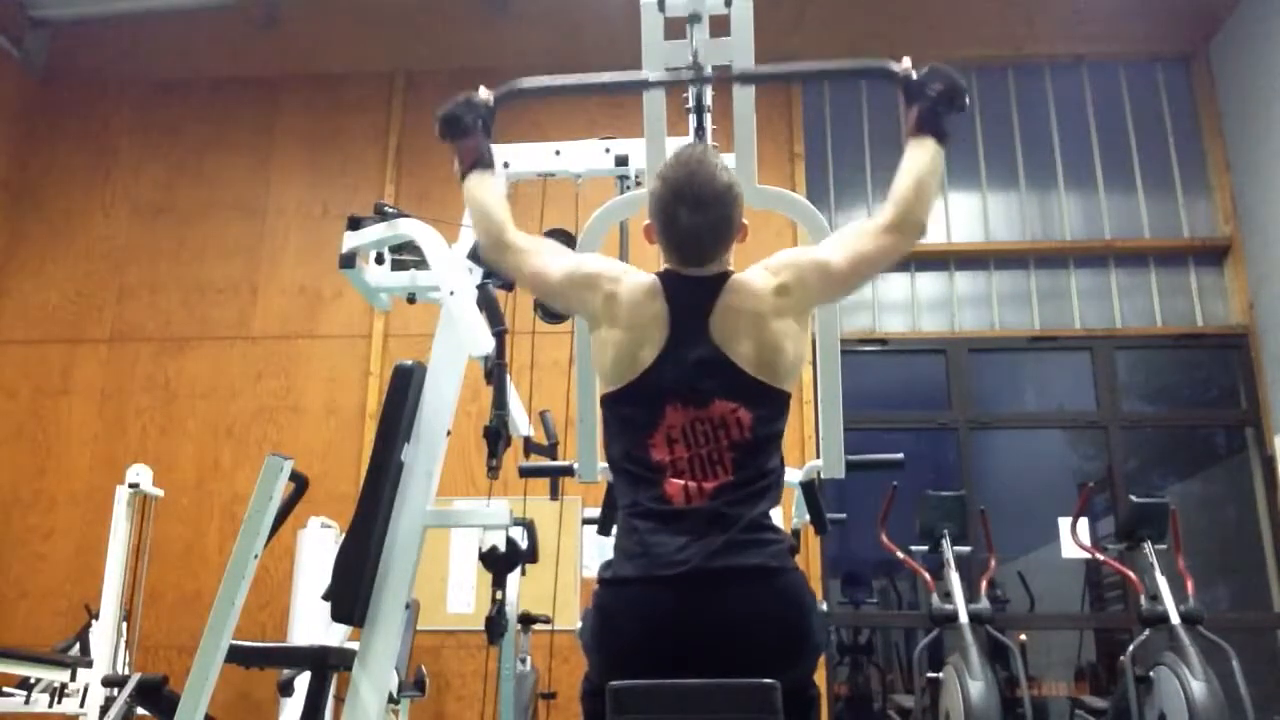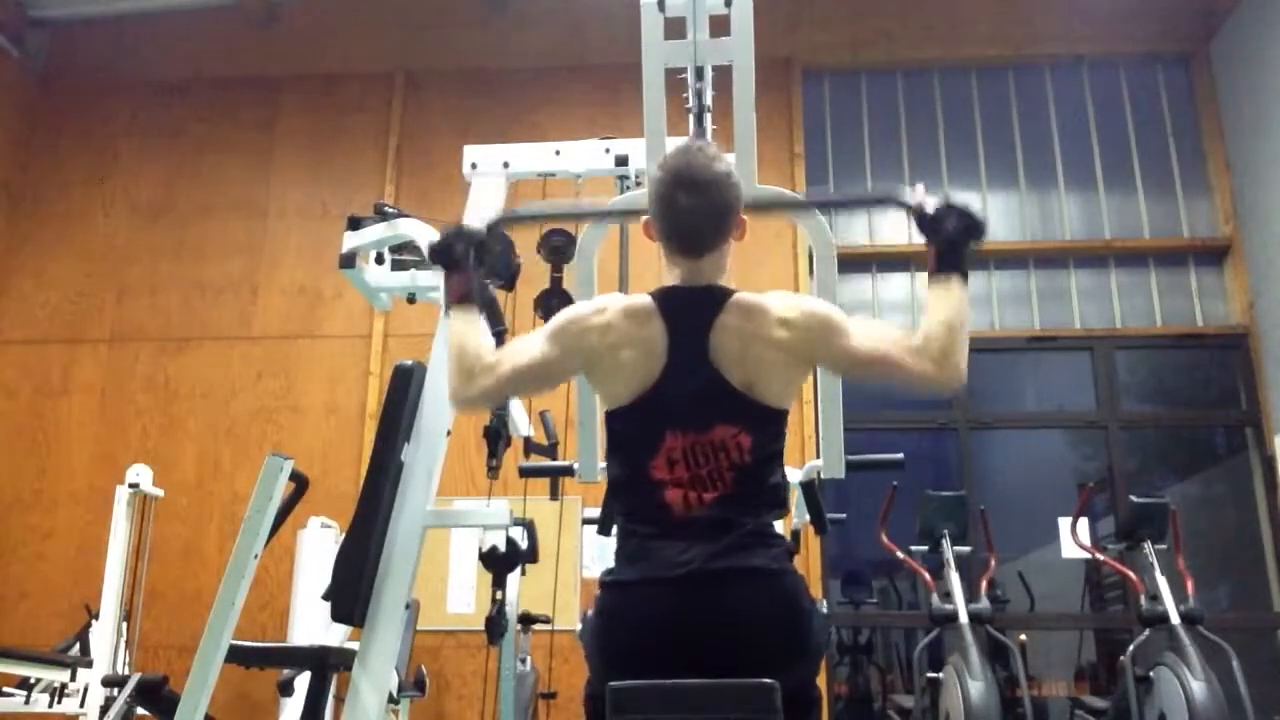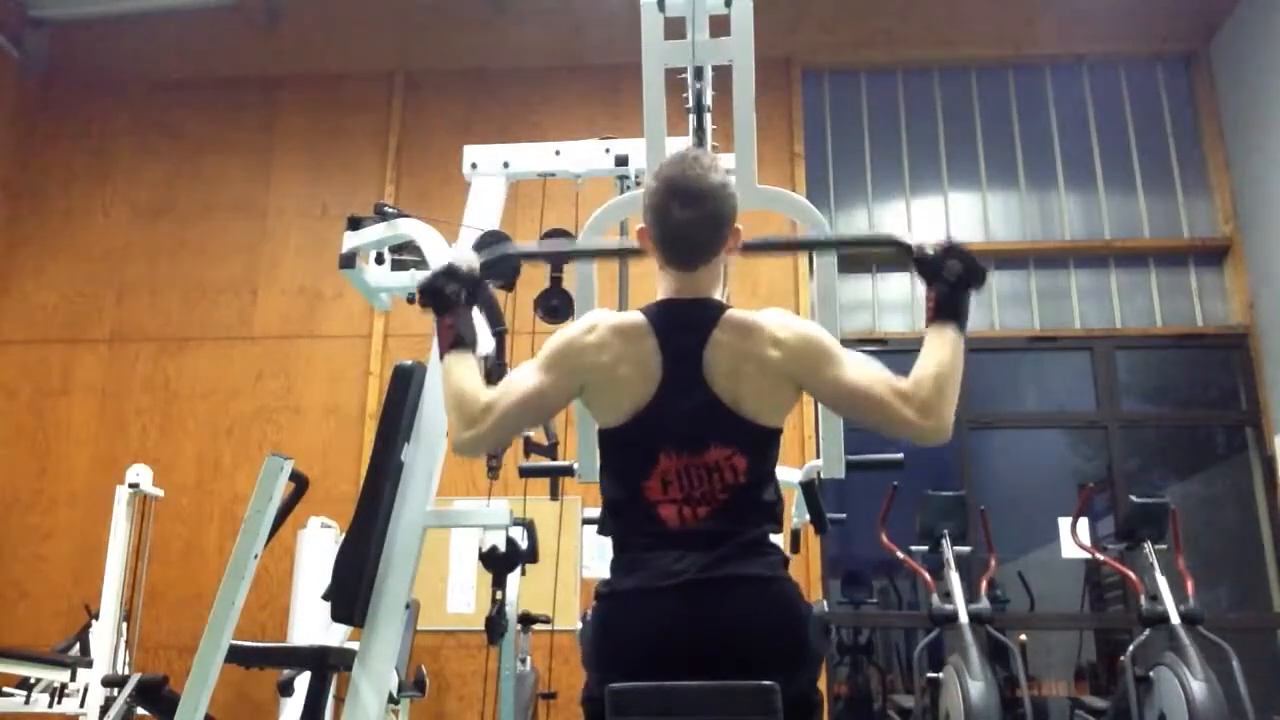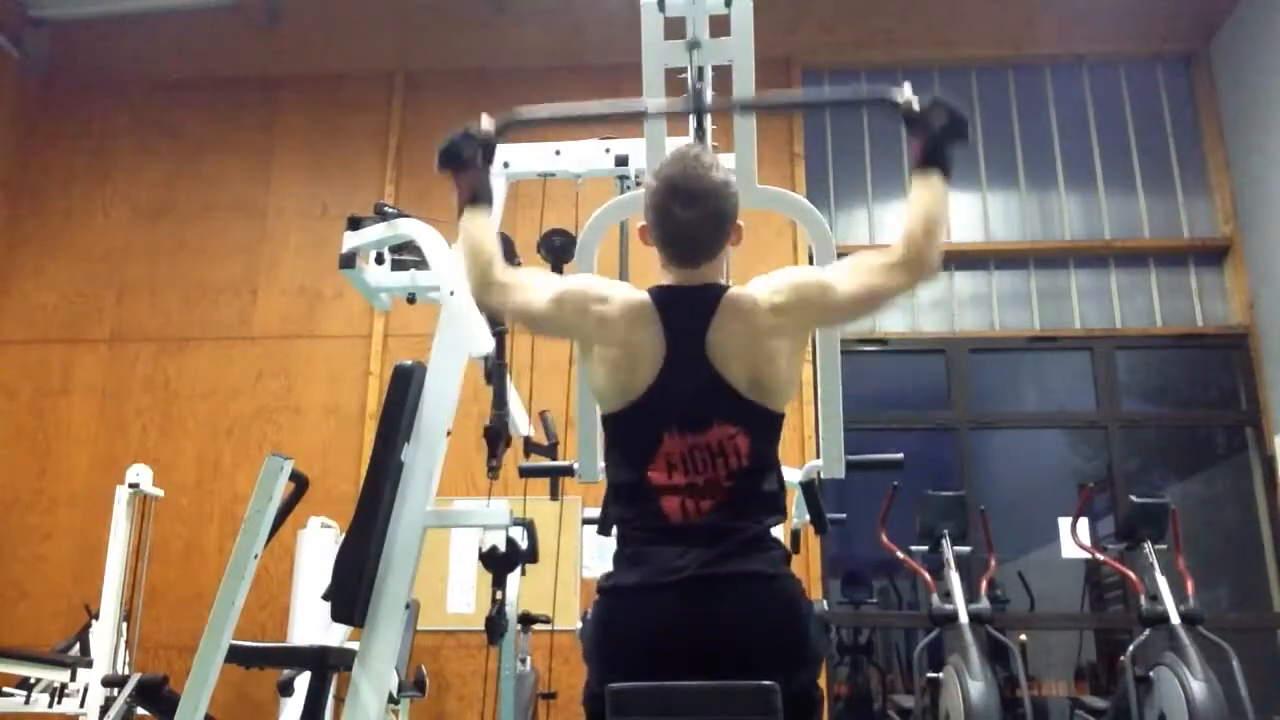
dt=0.4s
person 1, frame 1
left shoulder: (614, 302)
right shoulder: (777, 299)
left elbow: (502, 241)
right elbow: (899, 224)
left wrist: (474, 149)
right wrist: (926, 121)
left hip: (637, 602)
right hip: (761, 598)
person 1, frame 2
left shoulder: (603, 327)
right shoulder: (785, 326)
left elbow: (471, 385)
right elbow: (940, 366)
left wrist: (462, 287)
right wrist: (948, 264)
left hip: (639, 609)
right hip: (761, 604)
person 1, frame 3
left shoulder: (595, 344)
right shoulder: (781, 342)
left elbow: (471, 432)
right elbow: (928, 417)
left wrist: (455, 326)
right wrist: (946, 309)
left hip: (635, 621)
right hip: (758, 617)
person 1, frame 4
left shoulder: (604, 318)
right shoulder: (778, 312)
left elbow: (492, 284)
right elbow: (911, 260)
left wrist: (473, 181)
right wrist: (930, 154)
left hip: (638, 615)
right hip: (759, 611)
